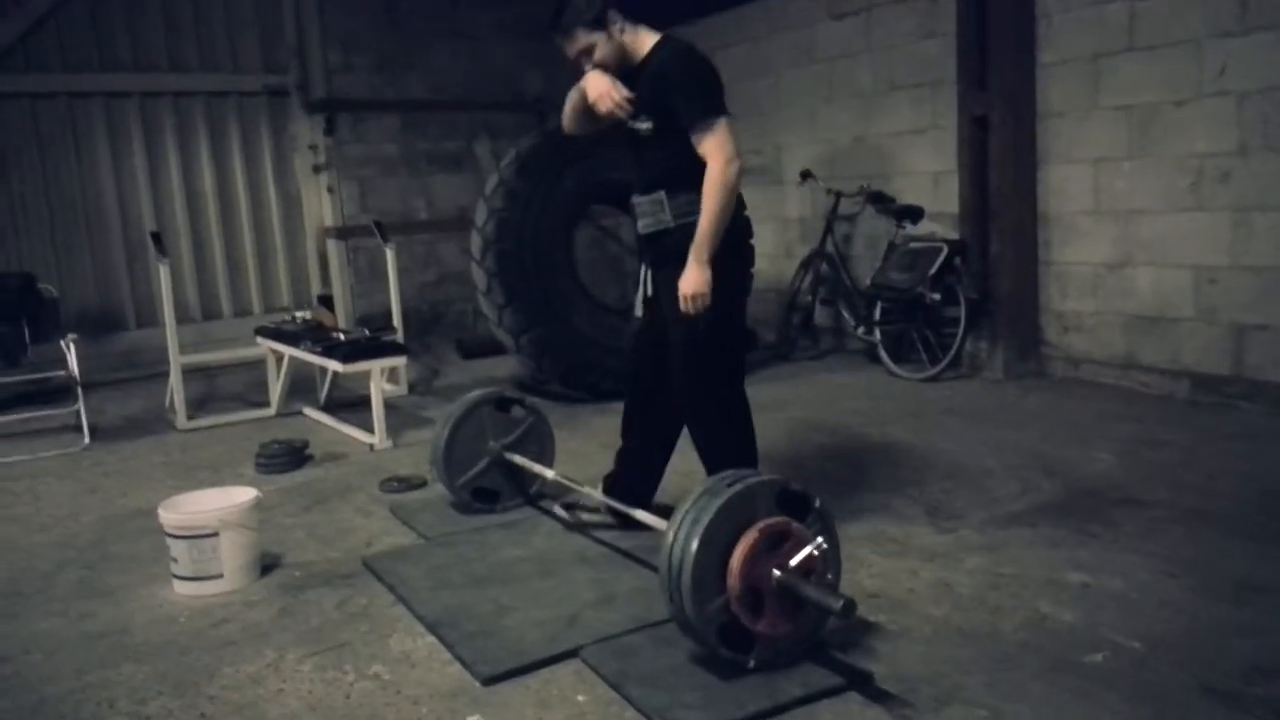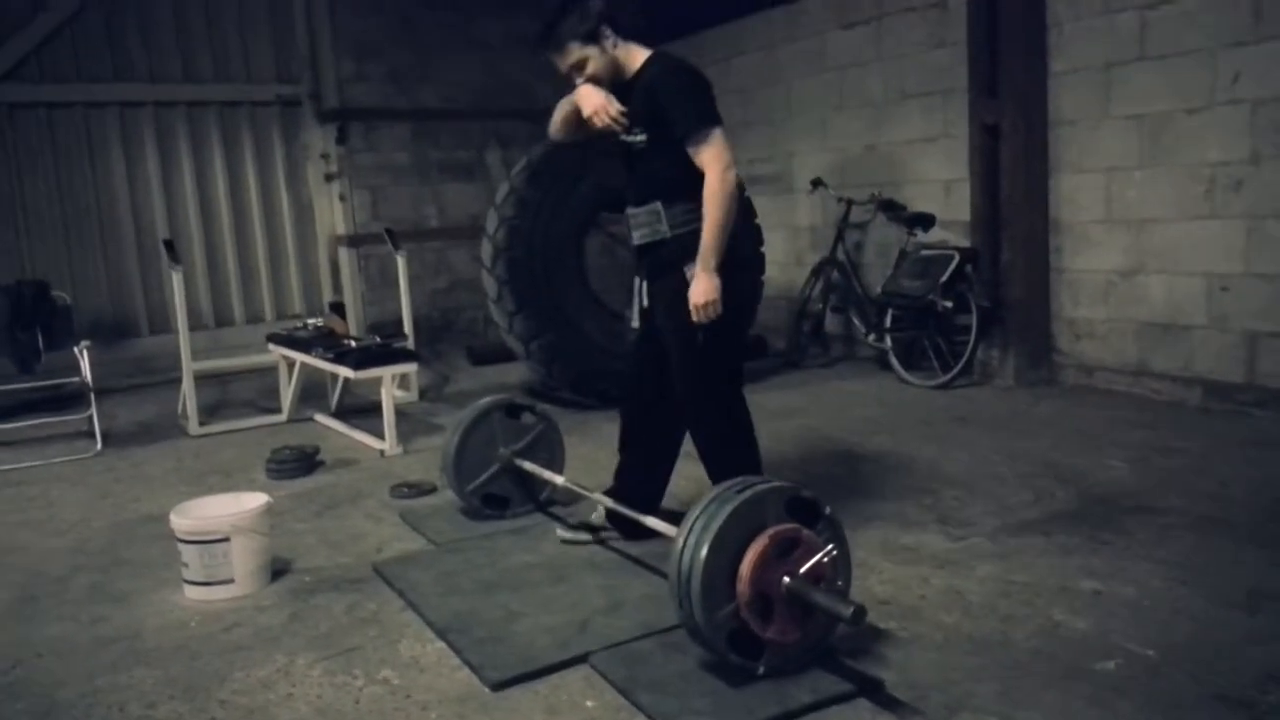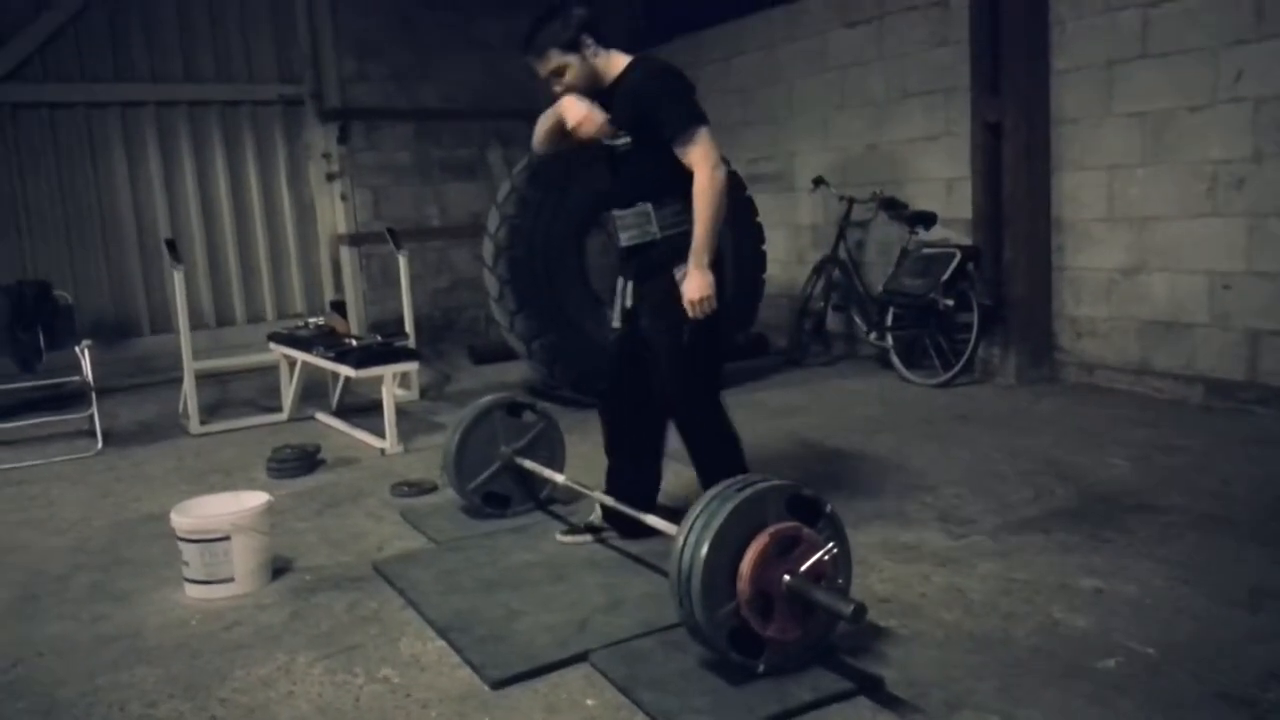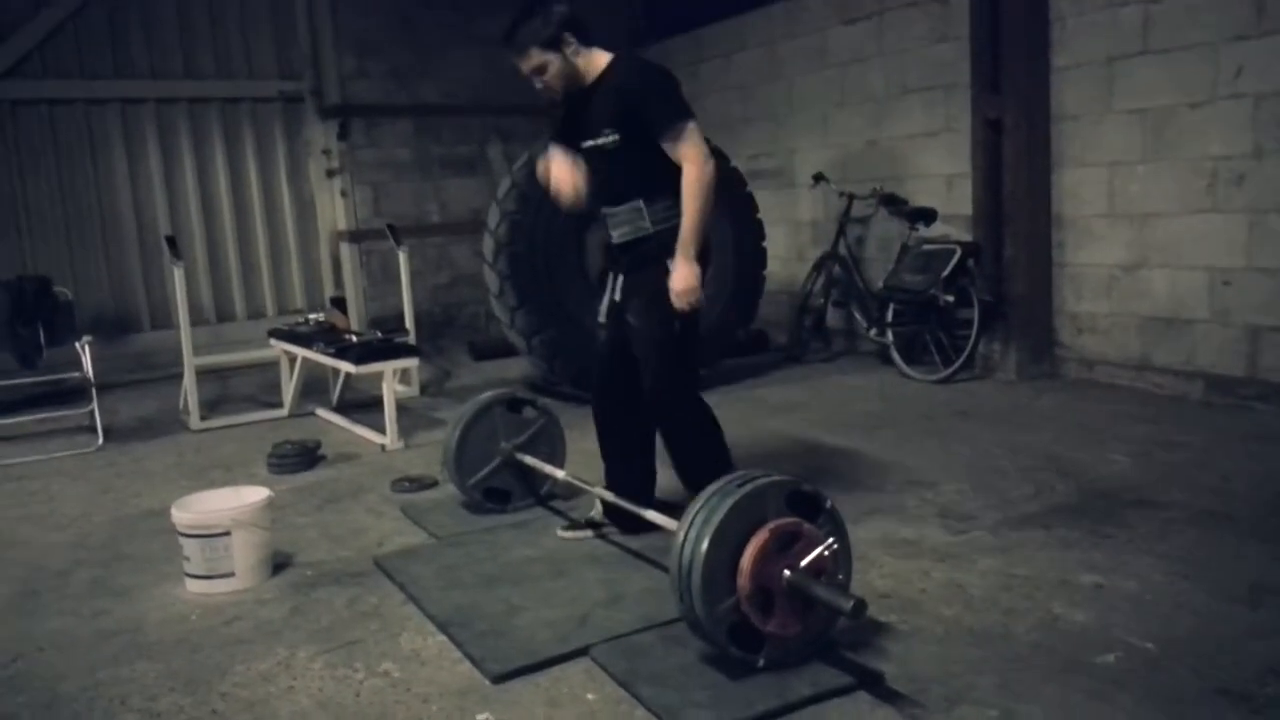
dt=0.1s
person 1, frame 1
left shoulder: (678, 67)
right shoulder: (630, 75)
left elbow: (724, 162)
right elbow: (574, 125)
left wrist: (699, 262)
right wrist: (589, 82)
left hip: (698, 255)
right hip: (661, 252)
left knee: (707, 389)
right knee: (648, 382)
right ankle: (626, 495)
person 1, frame 2
left shoulder: (671, 79)
right shoulder: (621, 89)
left elbow: (721, 172)
right elbow: (559, 132)
left wrist: (707, 271)
right wrist: (580, 96)
left hip: (694, 264)
right hip: (656, 264)
left knee: (707, 399)
right knee: (646, 395)
right ankle: (627, 511)
person 1, frame 3
left shoulder: (654, 84)
right shoulder: (595, 99)
left elbow: (710, 170)
right elbow: (541, 144)
left wrist: (699, 267)
right wrist: (563, 108)
left hip: (678, 265)
right hip: (635, 264)
left knee: (689, 396)
right knee: (623, 393)
right ankle: (627, 511)
person 1, frame 4
left shoulder: (637, 80)
right shoulder: (576, 102)
left elbow: (698, 163)
right elbow: (554, 160)
left wrist: (686, 259)
right wrist: (556, 165)
left hip: (664, 259)
right hip: (623, 259)
left knee: (668, 391)
right knee: (614, 390)
right ankle: (625, 506)
